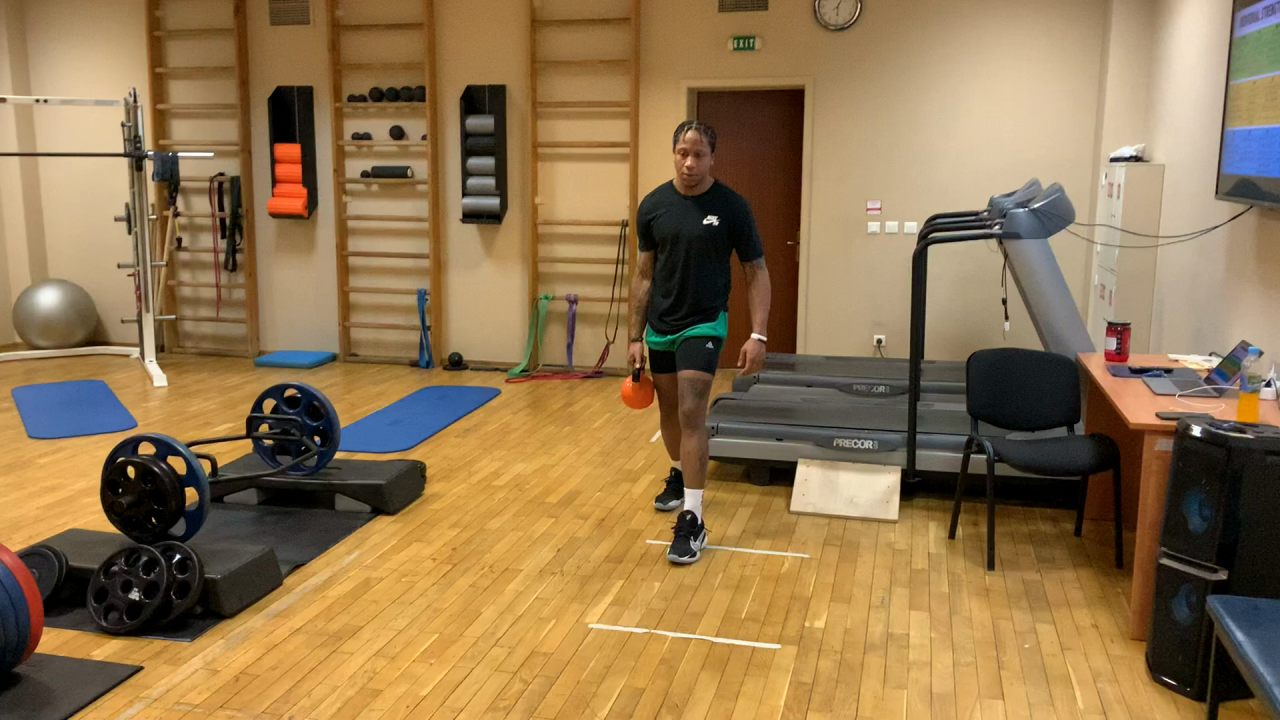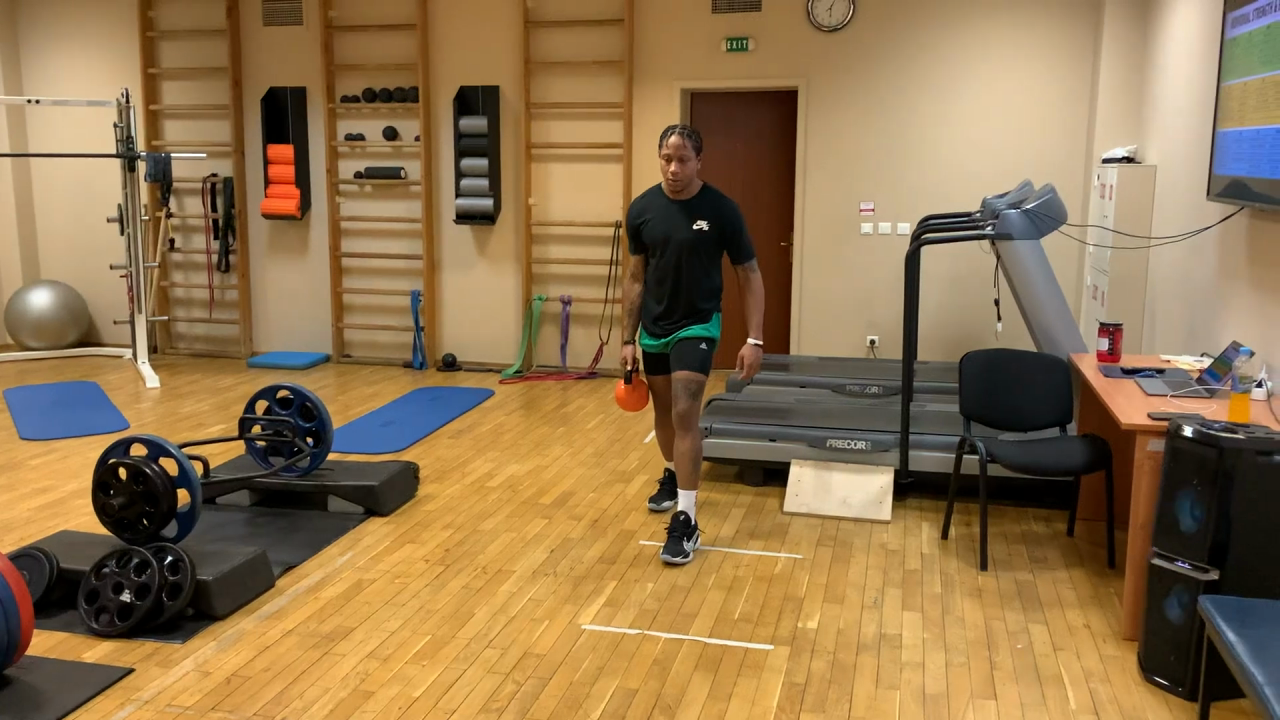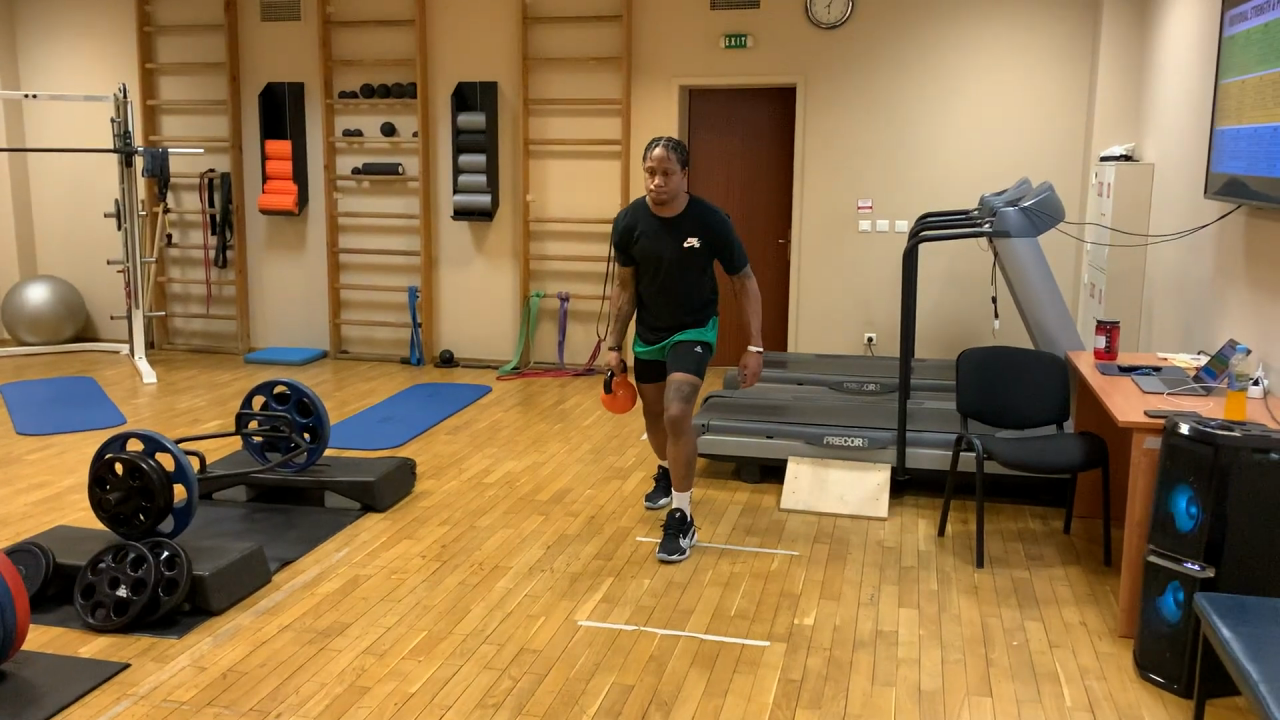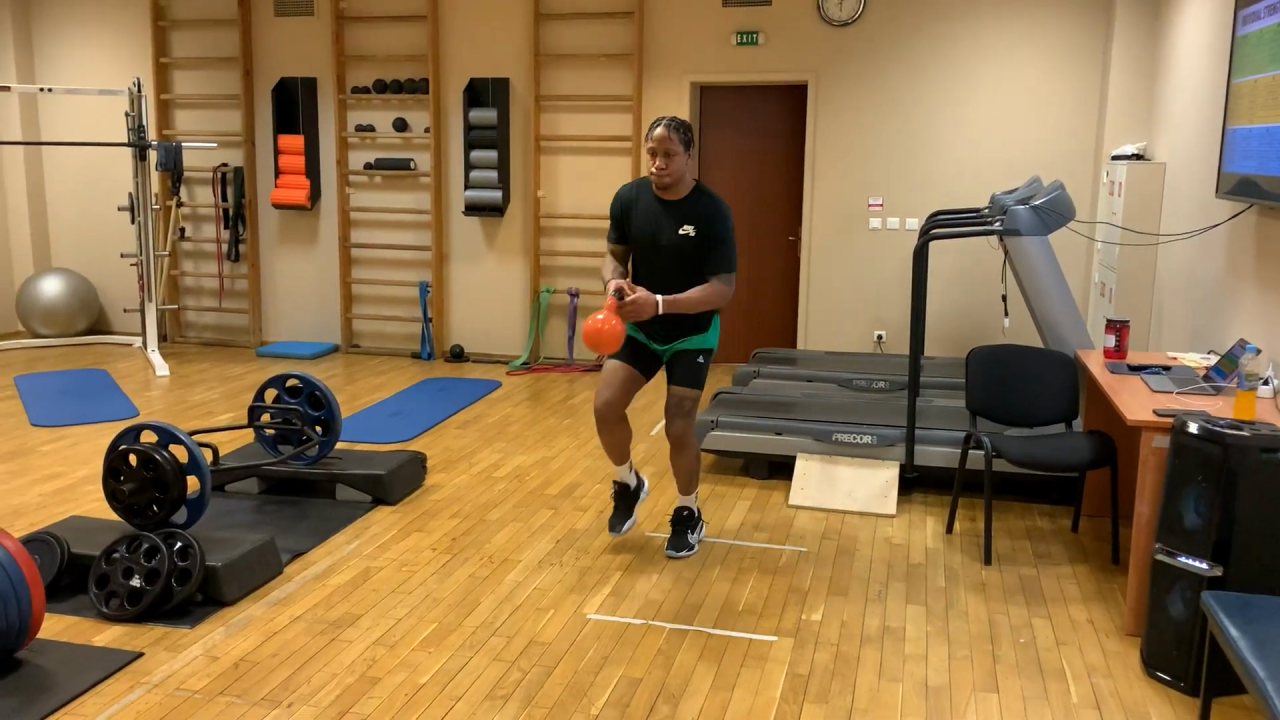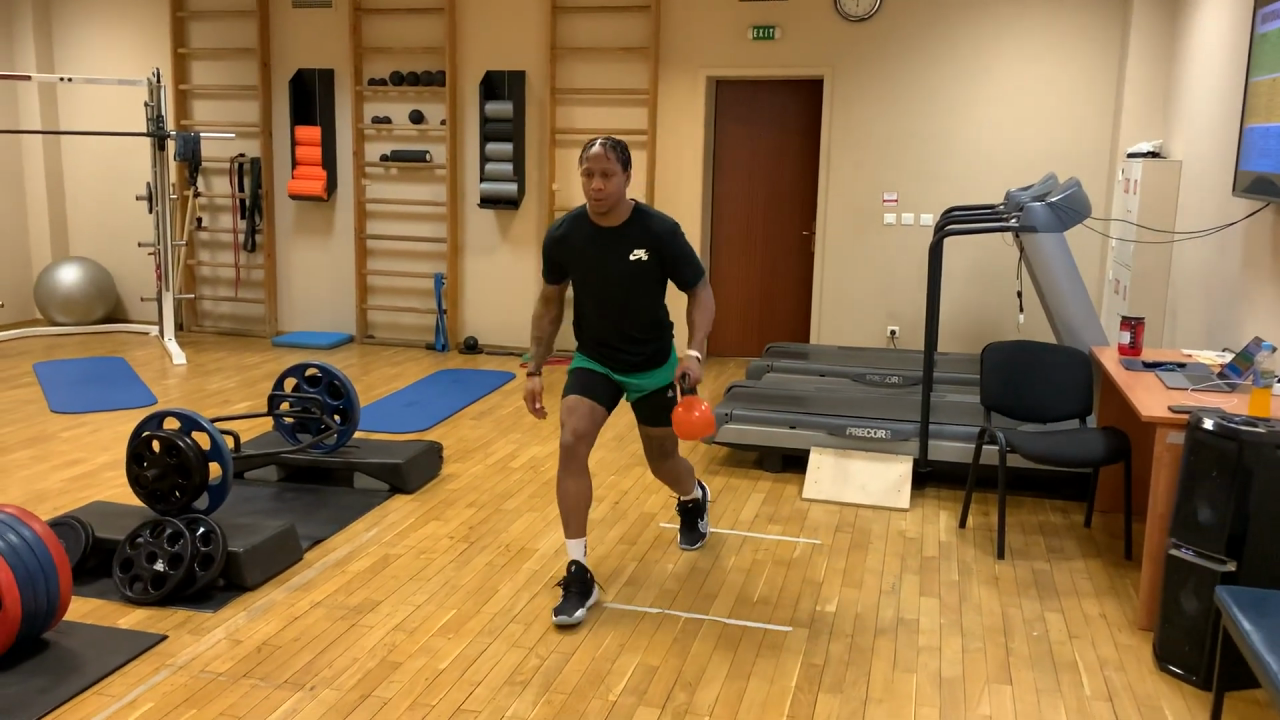
dt=0.5s
person 1, frame 1
left shoulder: (731, 206)
right shoulder: (653, 205)
left elbow: (756, 272)
right elbow: (644, 273)
left wrist: (758, 334)
right wrist: (635, 335)
left hip: (703, 324)
right hip: (659, 326)
left knee: (691, 414)
right knee: (668, 410)
left ankle: (692, 520)
right ankle: (678, 476)
person 1, frame 2
left shoulder: (721, 209)
right shoulder: (642, 209)
left elbow: (749, 275)
right elbow: (636, 277)
left wrist: (754, 339)
right wrist: (628, 338)
left hip: (697, 326)
right hip: (653, 328)
left knee: (684, 414)
right knee: (663, 411)
left ankle: (686, 520)
right ankle: (672, 477)
person 1, frame 3
left shoulder: (711, 221)
right shoulder: (628, 222)
left elbow: (744, 282)
right elbow: (625, 285)
left wrist: (754, 345)
right wrist: (614, 344)
left hip: (693, 329)
right hip: (648, 332)
left knee: (677, 416)
right knee: (653, 415)
left ankle: (682, 518)
right ankle: (666, 472)
person 1, frame 4
left shoulder: (711, 212)
right shoulder: (628, 199)
left elbow: (722, 289)
right elbow: (616, 254)
left wrist: (660, 304)
right wrist: (613, 283)
left hip: (691, 332)
right hip: (642, 327)
left knee: (678, 429)
right knee: (605, 406)
left ankle: (688, 515)
right ankle: (627, 484)
person 1, frame 5
left shoulder: (660, 231)
right shoulder: (562, 235)
left elbow: (700, 291)
right elbow: (550, 301)
left wrist: (694, 352)
right wrist: (534, 370)
left hip: (653, 363)
right hip: (593, 360)
left knee: (662, 462)
right knee: (571, 447)
left ankle: (694, 500)
right ankle: (578, 572)
